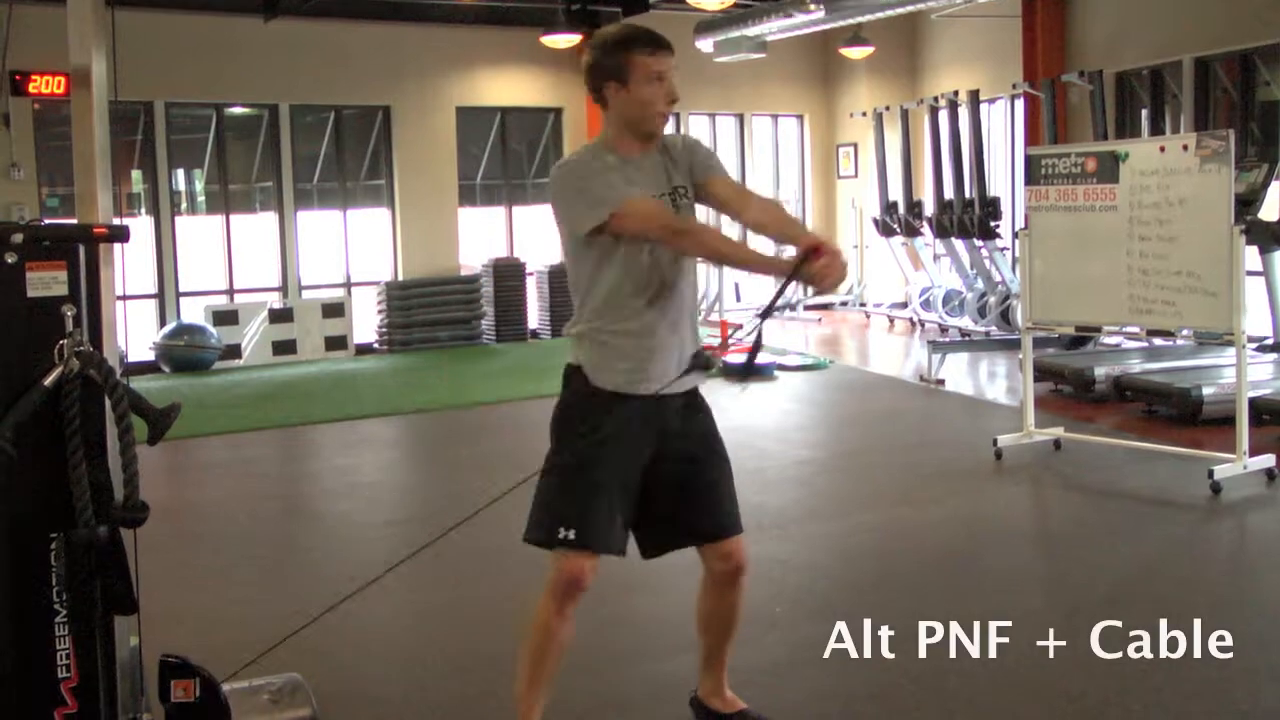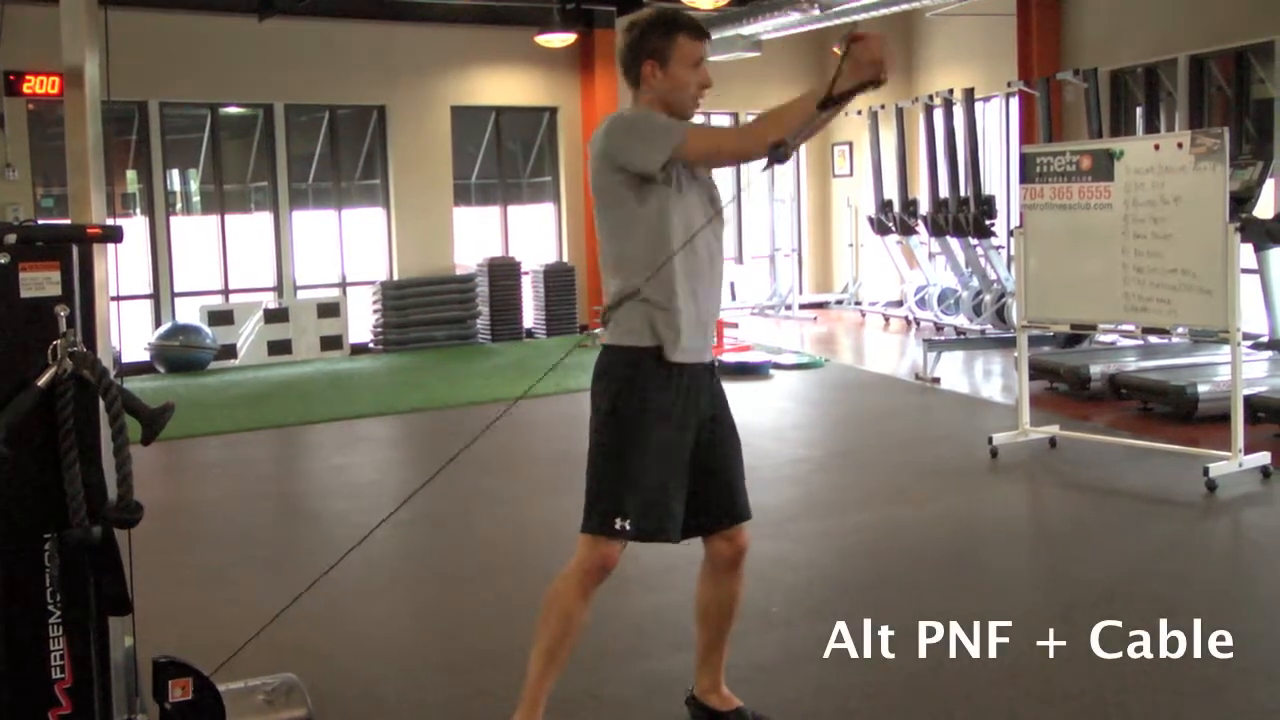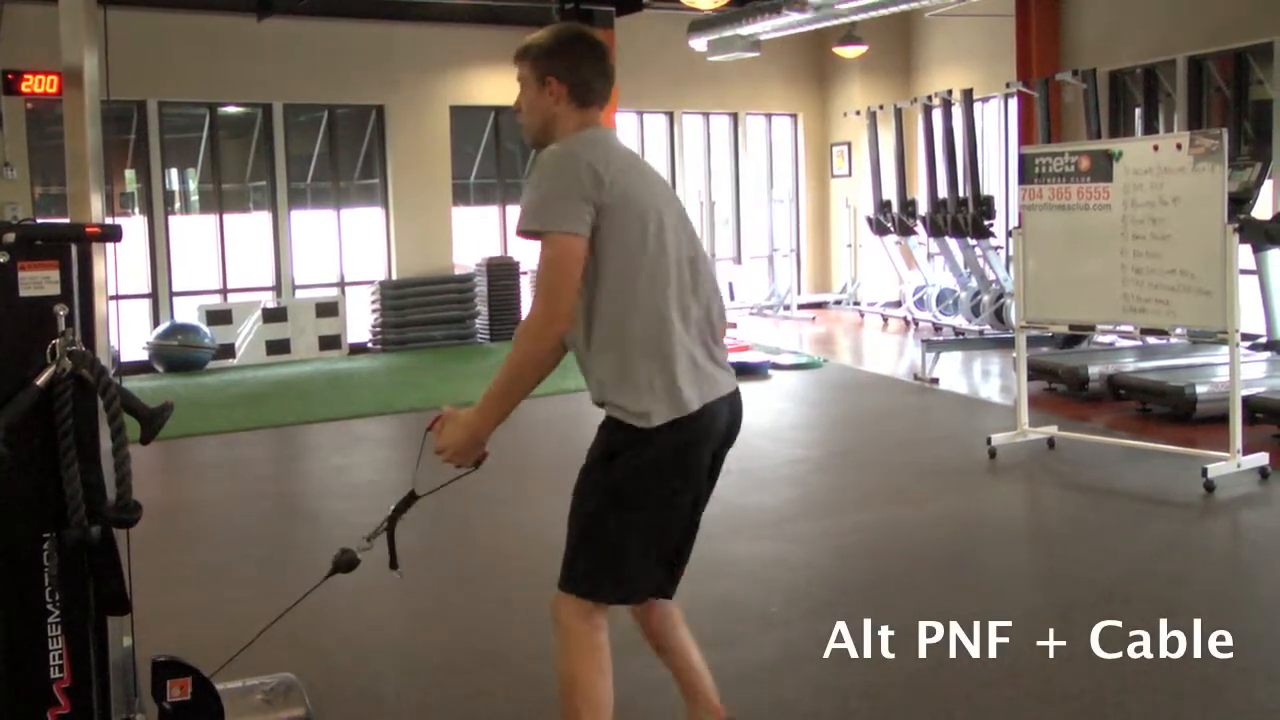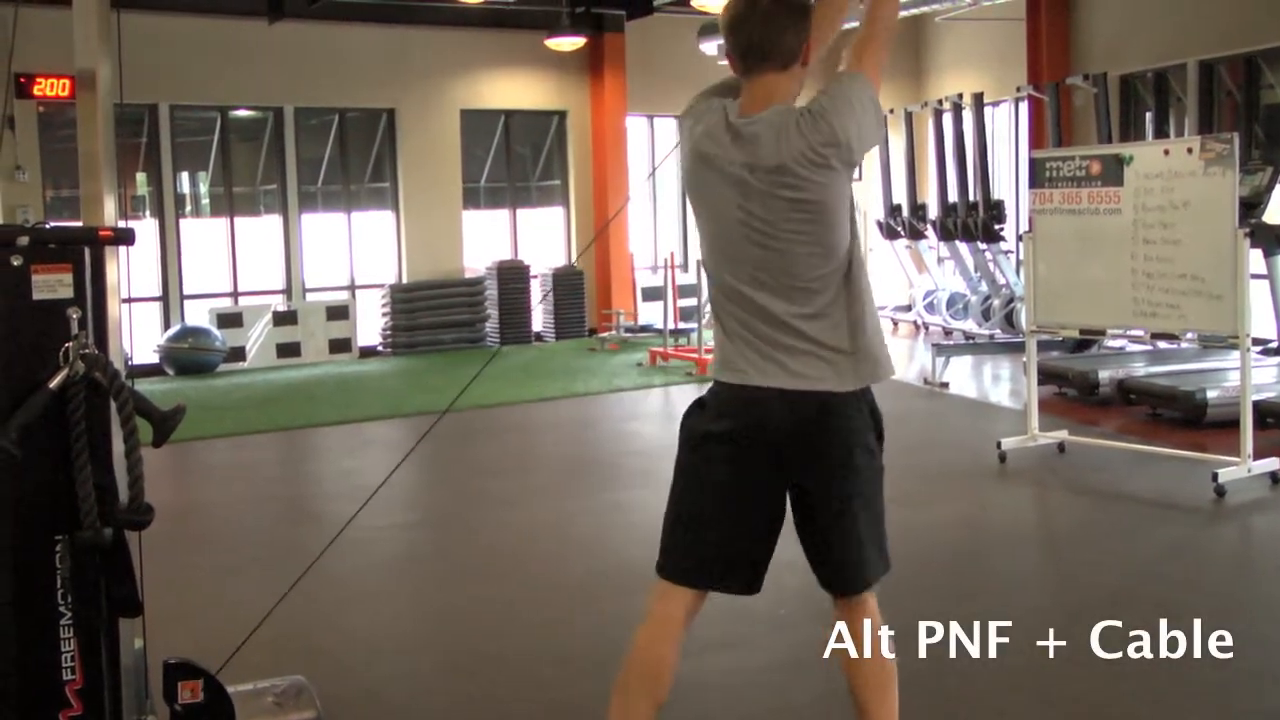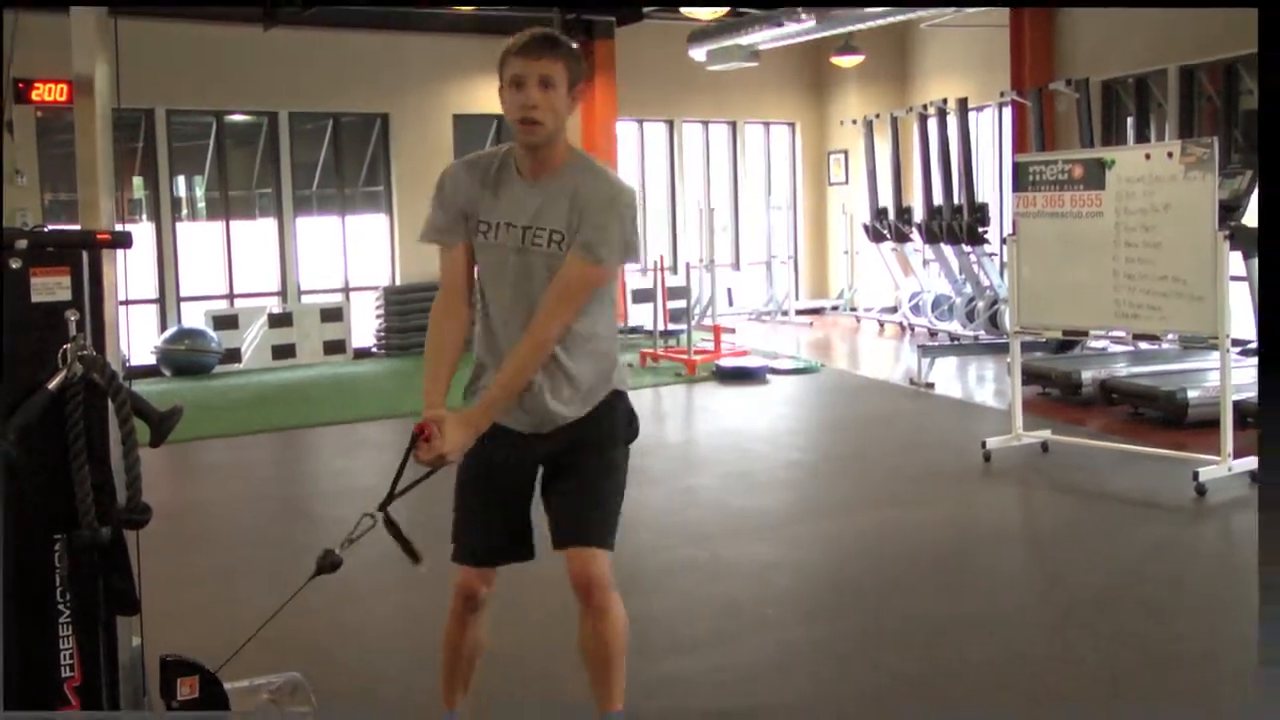
dt=1s
person 1, frame 1
left shoulder: (683, 153)
right shoulder: (576, 176)
left elbow: (743, 204)
right elbow: (668, 229)
left wrist: (810, 243)
right wrist: (773, 265)
left hip: (678, 394)
right hip: (602, 398)
left knee: (728, 559)
right knee: (572, 573)
person 1, frame 2
left shoulder: (682, 139)
right shoulder: (624, 133)
left elbow: (765, 138)
right elbow: (742, 144)
left wrist: (841, 82)
right wrist: (841, 82)
left hip: (696, 369)
right hip: (642, 369)
left knee: (729, 542)
right knee: (599, 552)
person 1, frame 3
left shoulder: (565, 164)
right shoulder: (624, 165)
left elbow: (552, 319)
left wrist: (481, 422)
right wrist: (490, 412)
left hip: (654, 416)
right hip: (708, 401)
left knee: (580, 608)
right knee: (634, 584)
person 1, frame 4
left shoulder: (701, 128)
right shoulder: (824, 133)
left elbow: (764, 79)
left hip: (739, 402)
right hip: (835, 403)
left knee: (674, 599)
right knee: (858, 602)
person 1, frame 5
left shoulder: (606, 199)
right shoulder: (463, 182)
left elbow: (550, 325)
right elbow: (453, 301)
left wrist: (472, 422)
right wrist: (435, 406)
left hip: (585, 412)
right hip: (498, 415)
left knee: (589, 574)
right knee: (469, 588)
